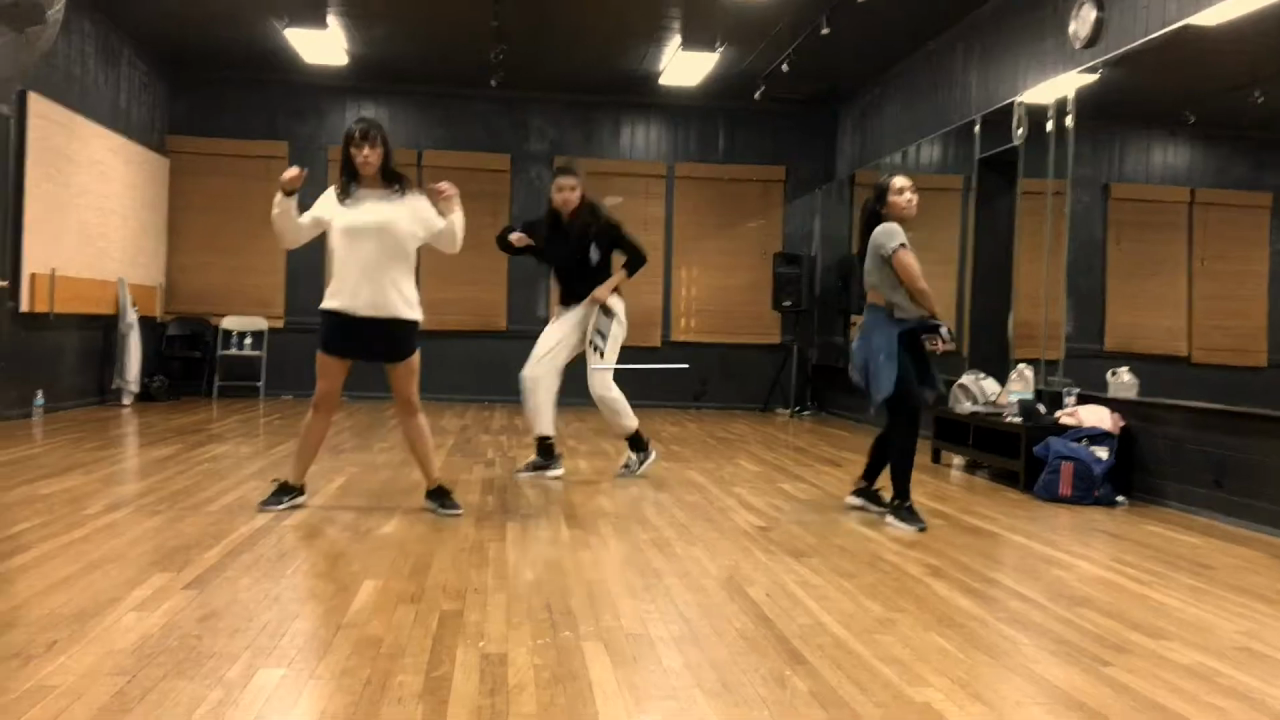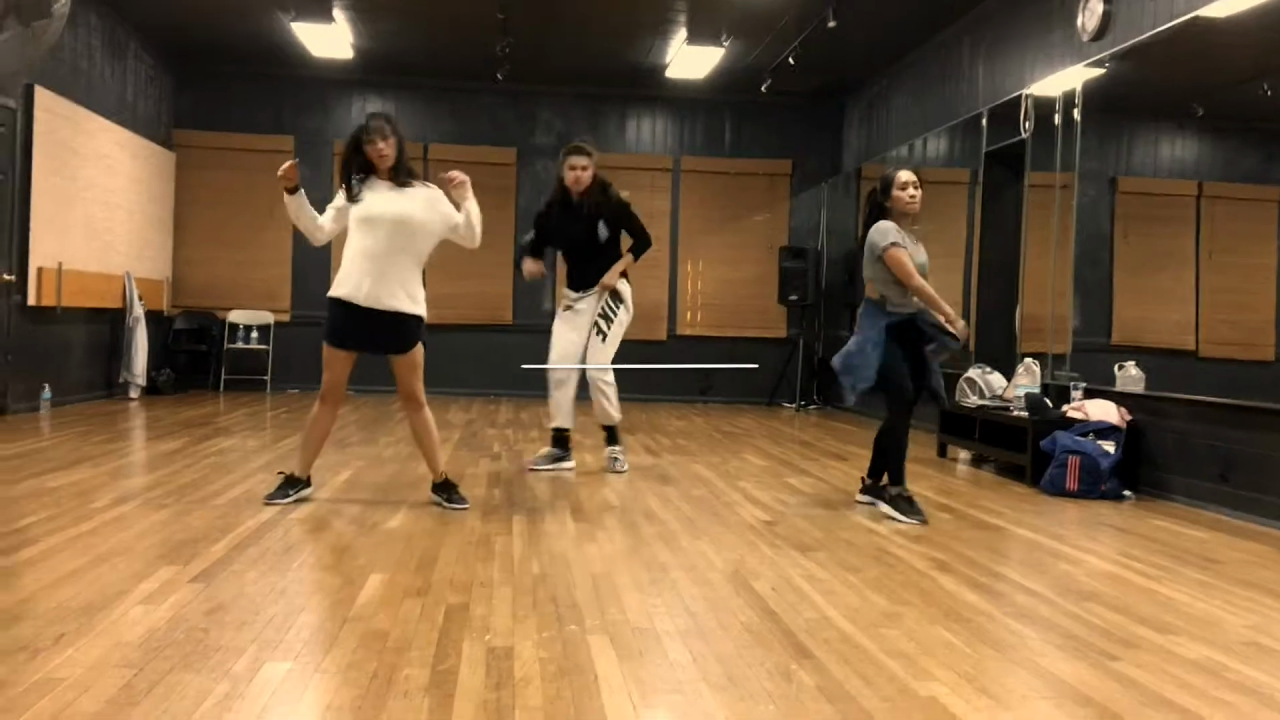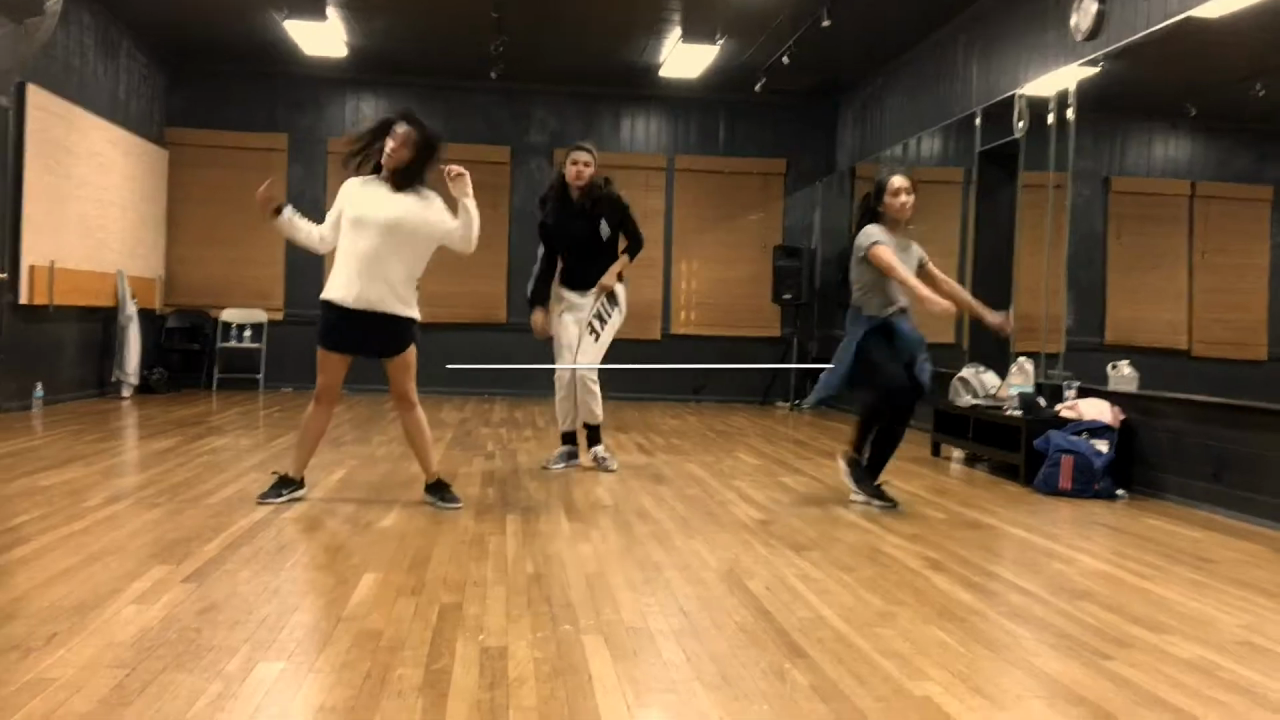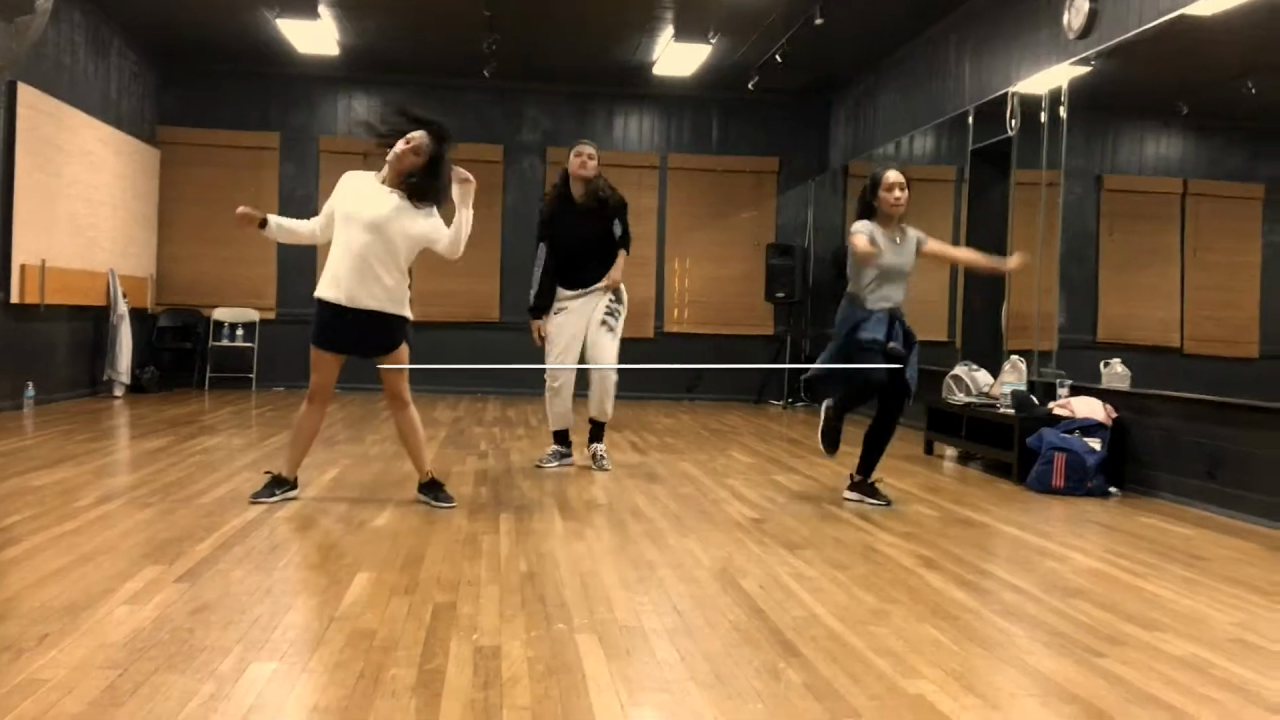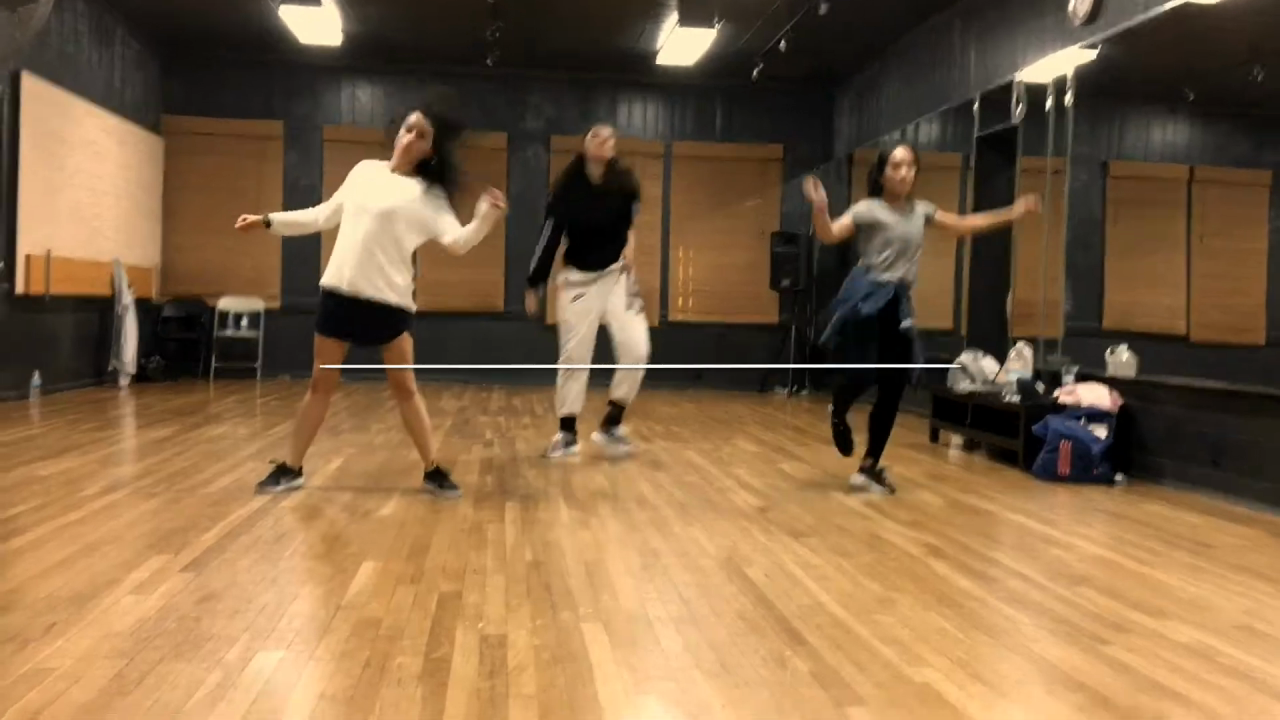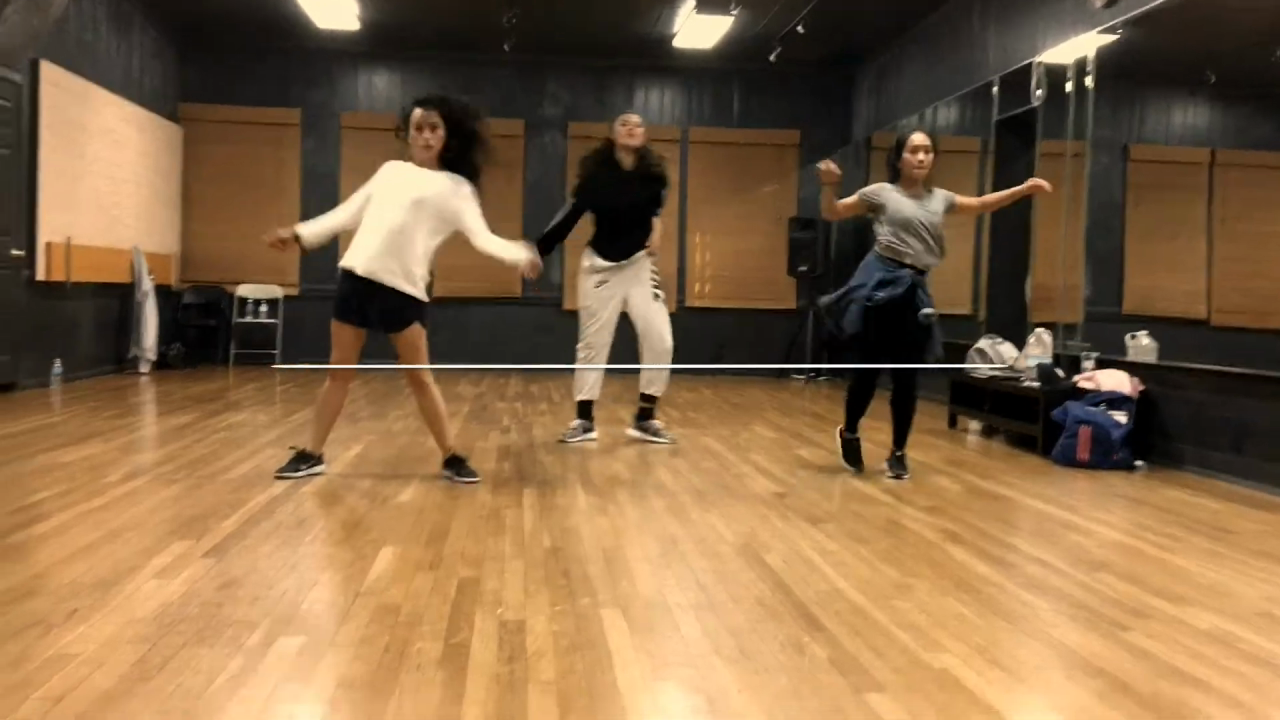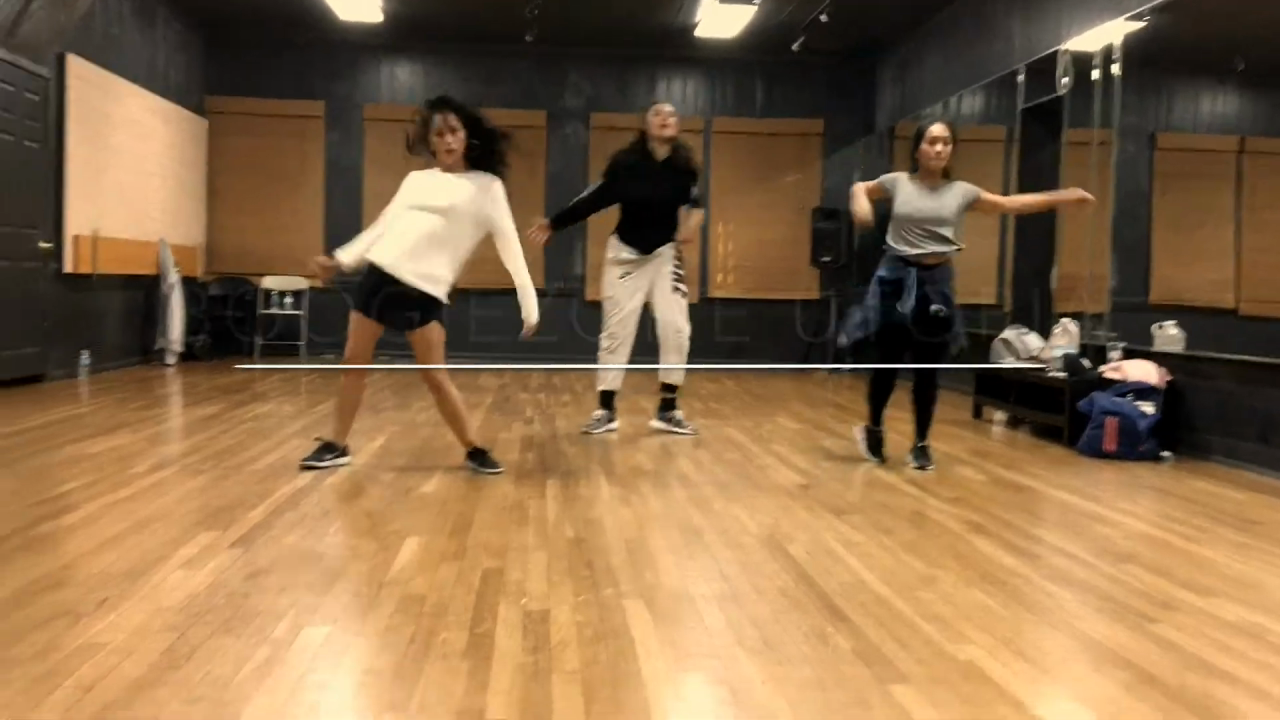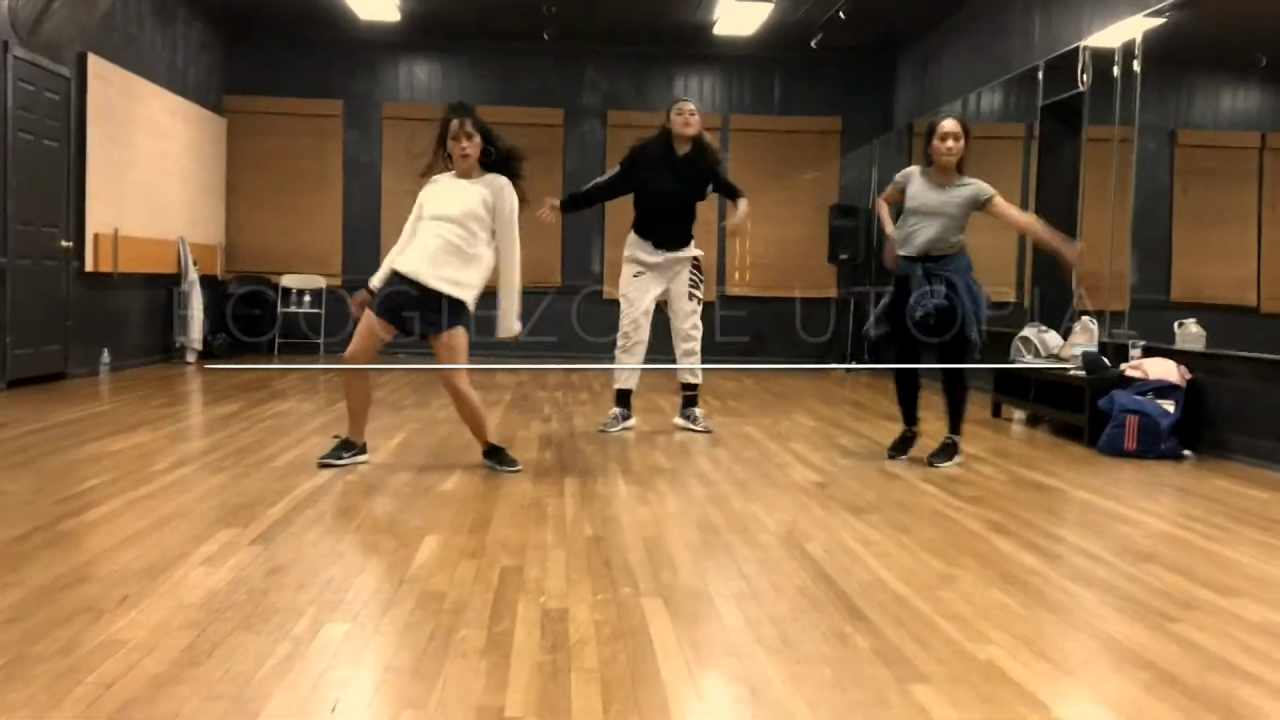
dt=0.1s
person 1, frame 1
left shoulder: (411, 202)
right shoulder: (337, 197)
left elbow: (451, 244)
right elbow: (292, 238)
left wrist: (453, 210)
right wrist: (286, 195)
left hip: (397, 315)
right hip: (342, 312)
left knee: (409, 404)
right knee: (323, 402)
left ankle: (435, 488)
right ankle: (293, 485)
person 1, frame 2
left shoulder: (425, 195)
right shoulder: (355, 189)
left elbow: (471, 239)
right elbow: (319, 233)
left wrist: (467, 199)
right wrist: (293, 191)
left hip: (401, 308)
right hip: (348, 303)
left knee: (414, 398)
right knee: (329, 394)
left ankle: (441, 482)
right ankle: (299, 478)
person 1, frame 3
left shoulder: (425, 203)
right shoulder: (354, 188)
left elbow: (466, 244)
right elbow: (323, 241)
left wrist: (463, 196)
right wrist: (280, 211)
left hip: (394, 311)
right hip: (341, 305)
left knee: (406, 399)
right knee: (324, 395)
left ankle: (434, 483)
right ankle: (292, 479)
person 1, frame 4
left shoulder: (419, 207)
right shoulder: (351, 182)
left elbow: (451, 248)
right elbow: (318, 231)
left wrist: (465, 200)
right wrist: (264, 222)
left hip: (385, 310)
right hip: (335, 303)
left knee: (399, 398)
right knee: (317, 394)
left ankle: (427, 482)
right ankle: (285, 479)
person 1, frame 5
left shoulder: (427, 195)
right shoulder: (364, 171)
left elbow: (455, 240)
right elbow: (326, 216)
left wrist: (485, 216)
right wrist: (268, 222)
left hip: (387, 300)
right hip: (338, 292)
left knee: (405, 389)
right knee: (321, 384)
left ankle: (433, 472)
right ankle: (290, 469)
person 1, frame 6
left shoulder: (457, 187)
right shoulder: (391, 171)
left elbow: (483, 237)
right elbow: (351, 212)
left wrist: (519, 254)
right wrist: (300, 233)
left hip: (403, 288)
right hip: (357, 278)
left knee: (419, 378)
right knee: (339, 370)
left ankle: (452, 458)
right ankle: (311, 454)
person 1, frame 7
left shoulder: (486, 185)
right shoulder: (417, 180)
left elbow: (509, 246)
right elbow: (385, 226)
left wrist: (529, 304)
right wrist: (341, 260)
left hip: (425, 287)
right hip: (382, 274)
left knee: (436, 378)
right knee: (353, 361)
left ankle: (475, 451)
right ankle: (336, 445)
person 1, frame 8
left shoulder: (499, 187)
right shoulder: (433, 187)
left elbow: (508, 252)
right elbow: (408, 241)
left wrist: (508, 317)
right wrist: (374, 287)
left hip: (450, 294)
right hip: (404, 282)
left knee: (456, 383)
right knee: (354, 360)
left ankle: (490, 447)
right ankle: (354, 443)
person 2, frame 1
left shoulder: (897, 237)
right shoulder: (886, 233)
right elbow: (917, 287)
left wrist: (930, 329)
right wrist: (937, 320)
left hip: (906, 333)
right hip: (886, 333)
left knee: (902, 417)
right knee: (908, 414)
left ankle: (864, 488)
right ankle: (901, 503)
person 2, frame 2
left shoulder: (913, 240)
right shoulder: (883, 230)
left elbow: (914, 286)
right elbow: (913, 283)
left wrist: (943, 322)
right wrist: (951, 316)
left hip: (908, 327)
right hip: (882, 325)
left knee: (902, 408)
right knee: (901, 401)
left ankle: (872, 484)
right ankle: (896, 491)
person 2, frame 3
left shoulder: (911, 246)
right shoulder: (871, 234)
left elbow: (943, 283)
right elbow: (898, 273)
left wrist: (984, 313)
right wrist: (926, 297)
left hip: (896, 330)
right hip: (867, 330)
left knee: (903, 406)
right knee: (894, 388)
left ankle: (868, 482)
right ankle: (855, 457)
person 2, frame 4
left shoulder: (912, 237)
right shoulder: (863, 230)
left elbow: (953, 254)
right elbow: (860, 246)
left wrist: (1001, 264)
right wrist: (863, 248)
left hip: (889, 325)
right hip: (860, 321)
left knee: (894, 405)
right knee: (873, 380)
left ankle: (861, 481)
right ankle: (834, 410)
person 2, frame 5
left shoulder: (920, 210)
right shoulder: (870, 209)
left elbow: (963, 225)
right elbow: (830, 235)
left wrist: (1010, 214)
right wrist: (820, 207)
left hip: (896, 302)
right hip: (867, 296)
left knee: (892, 387)
right knee: (861, 373)
left ankle: (870, 466)
right ankle: (839, 411)
person 2, frame 6
left shoulder: (939, 198)
right shoulder: (881, 192)
left elbow: (980, 204)
right elbow: (833, 213)
left wrist: (1023, 188)
right wrist: (829, 185)
left hip: (913, 289)
right hip: (880, 282)
left knee: (907, 376)
right knee: (870, 367)
left ankle: (897, 453)
right ankle: (848, 435)
person 2, frame 7
left shoulder: (962, 192)
right shoulder: (897, 183)
left elbow: (1009, 204)
right elbow: (861, 188)
left wrist: (1061, 197)
right wrist: (860, 206)
left hip: (934, 281)
right hip: (896, 278)
left knee: (927, 368)
right knee: (887, 363)
left ankle: (921, 443)
right ankle: (873, 429)
person 2, frame 8
left shoulder: (972, 189)
right shoulder: (910, 177)
left elbow: (1016, 217)
right elbow: (883, 201)
left wrist: (1060, 245)
right wrist: (890, 232)
left hip: (949, 273)
right hip: (910, 273)
left knee: (953, 361)
right knee: (906, 360)
left ankle: (952, 441)
right ankle: (909, 431)
person 3, frame 1
left shoulder: (599, 223)
right shoulder: (543, 227)
left elbow: (637, 256)
right elbow: (505, 240)
left wrist: (609, 285)
right wrist: (512, 238)
left hip: (603, 308)
right hip: (568, 311)
left knee: (600, 383)
right knee: (532, 376)
left ankle: (639, 446)
right ankle: (546, 456)
person 3, frame 2
left shoulder: (610, 203)
right shoulder: (554, 209)
left elbow: (643, 239)
right elbow: (536, 244)
left wrist: (617, 271)
right wrist: (530, 261)
left hip: (611, 293)
right hip: (575, 296)
left knee: (597, 369)
right knee: (560, 368)
left ankle: (614, 443)
right ankle: (560, 447)
person 3, frame 3
left shoulder: (609, 202)
right shoulder: (553, 207)
left elbow: (635, 242)
right elbow: (546, 259)
left wrist: (614, 272)
right wrist: (537, 305)
left hip: (605, 295)
right hip: (569, 297)
left knee: (586, 367)
right knee: (566, 372)
left ankle: (596, 443)
right ankle: (569, 446)
person 3, frame 4
left shoulder: (610, 201)
right shoulder: (553, 208)
left elbow: (624, 239)
right elbow: (545, 260)
left wrist: (618, 268)
right wrist: (538, 311)
left hip: (604, 292)
right hip: (565, 296)
left knee: (603, 363)
right knee: (557, 373)
left ankle: (597, 440)
right ankle: (561, 445)
person 3, frame 5
left shoulder: (625, 184)
right shoulder: (568, 188)
right elbow: (551, 236)
left wrist: (630, 247)
right wrist: (535, 285)
left hip: (616, 275)
right hip: (577, 278)
left knee: (636, 346)
right knee: (574, 356)
left ankle: (611, 424)
right ankle: (567, 433)
person 3, frame 6
left shoulder: (653, 172)
right shoulder: (595, 172)
right elbow: (571, 213)
left wrist: (657, 232)
right wrist: (539, 248)
left hip: (639, 263)
right hip: (600, 265)
left knee: (660, 339)
right knee: (592, 342)
left ankle: (645, 418)
right ankle: (584, 420)
person 3, frame 7
left shoulder: (684, 165)
right shoulder: (626, 162)
left elbow: (694, 198)
right elbow: (596, 197)
left wrist: (694, 218)
right wrist: (554, 223)
left hip: (665, 254)
right hip: (625, 254)
left knee: (677, 330)
right knee: (616, 331)
left ankle: (668, 409)
right ankle: (606, 410)
person 3, frame 8
left shoulder: (706, 162)
right shoulder: (646, 154)
left elbow: (726, 188)
right elbow: (610, 185)
left wrist: (741, 205)
right wrist: (565, 204)
left hip: (682, 254)
right hip: (643, 251)
left knee: (689, 328)
right knee: (632, 327)
left ankle: (689, 406)
right ankle: (622, 408)
